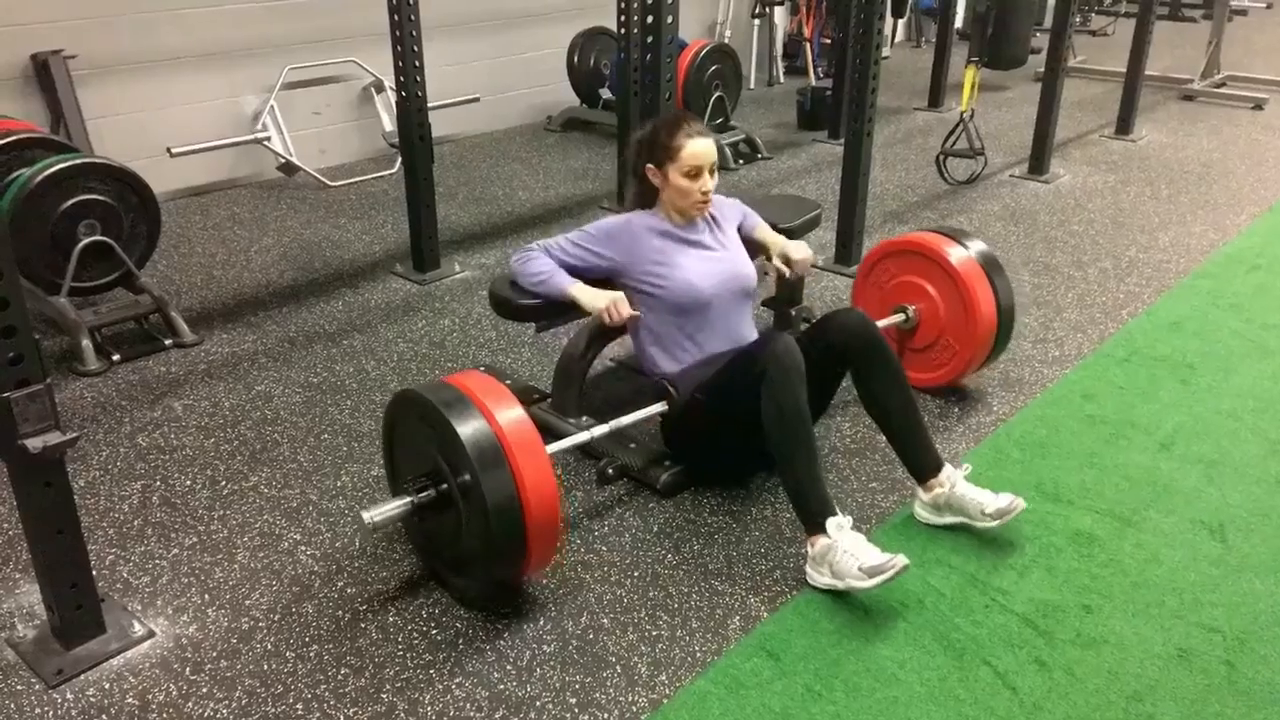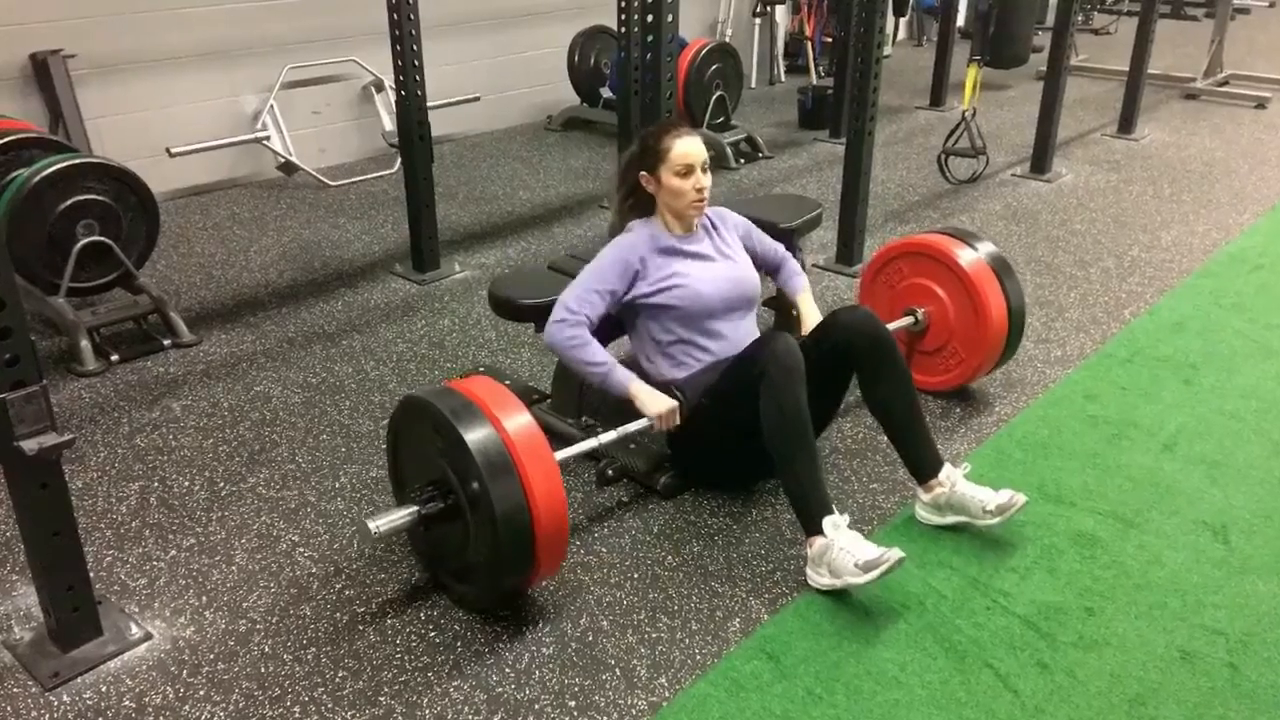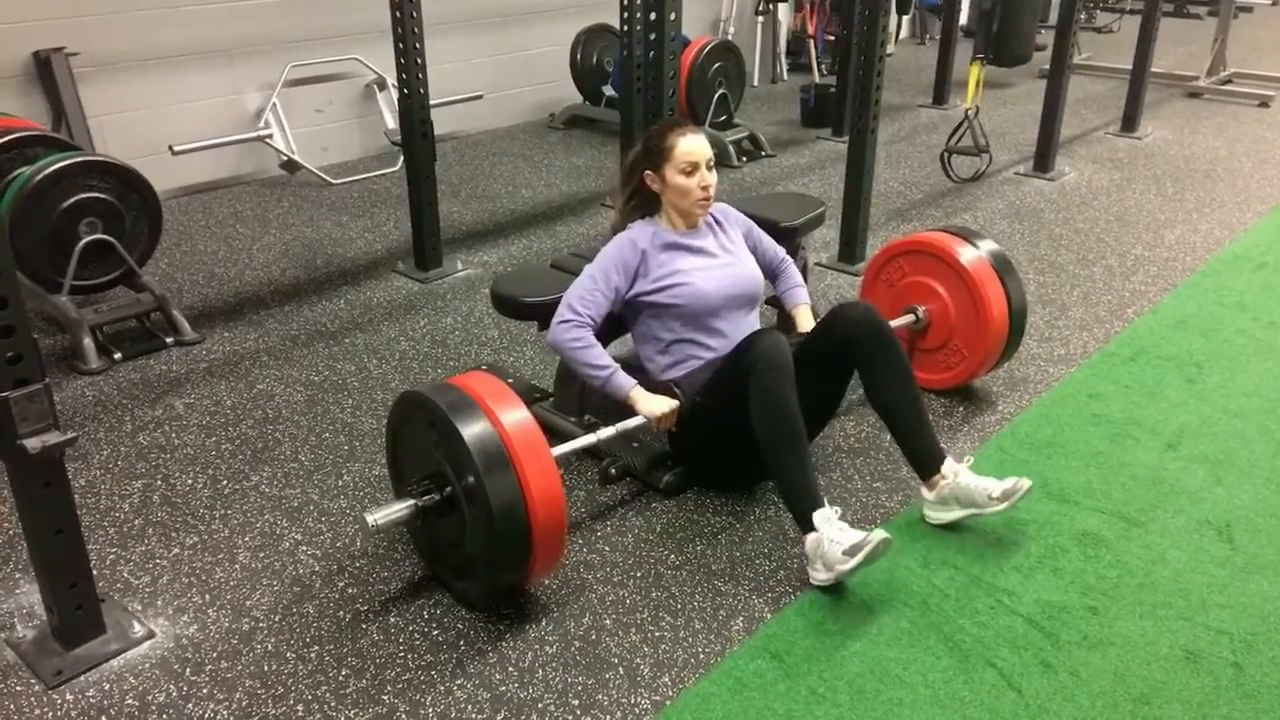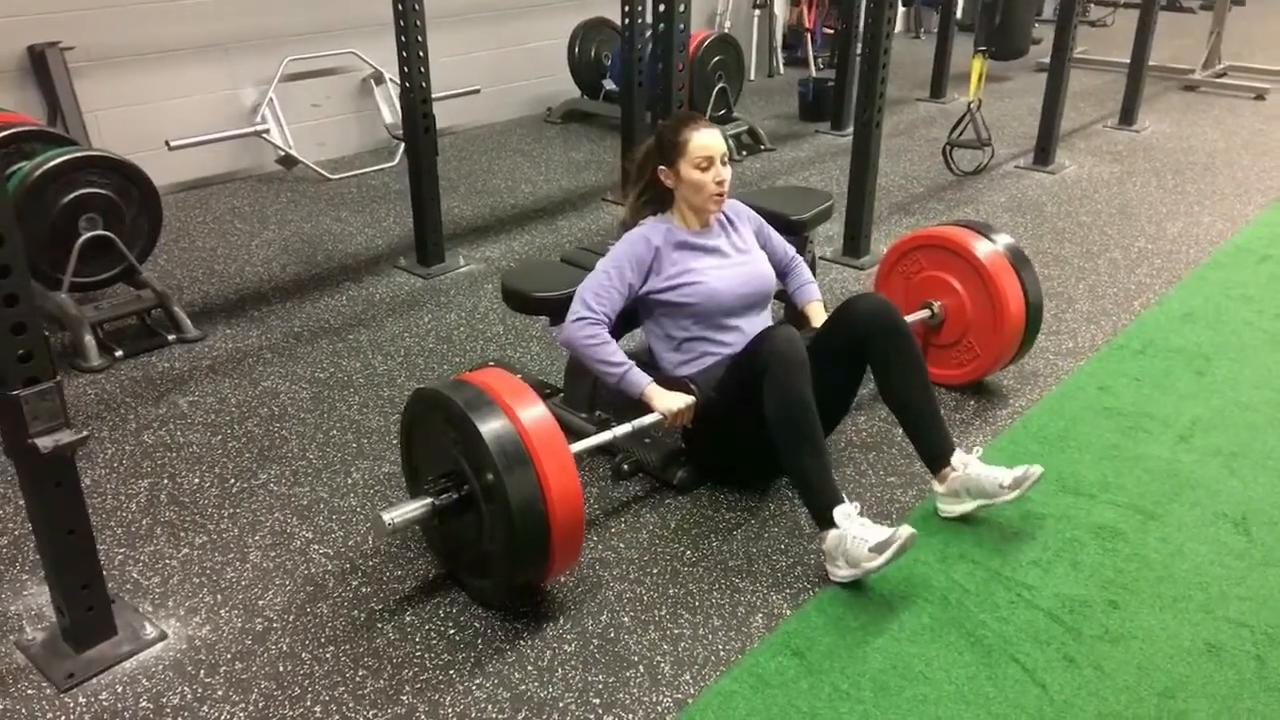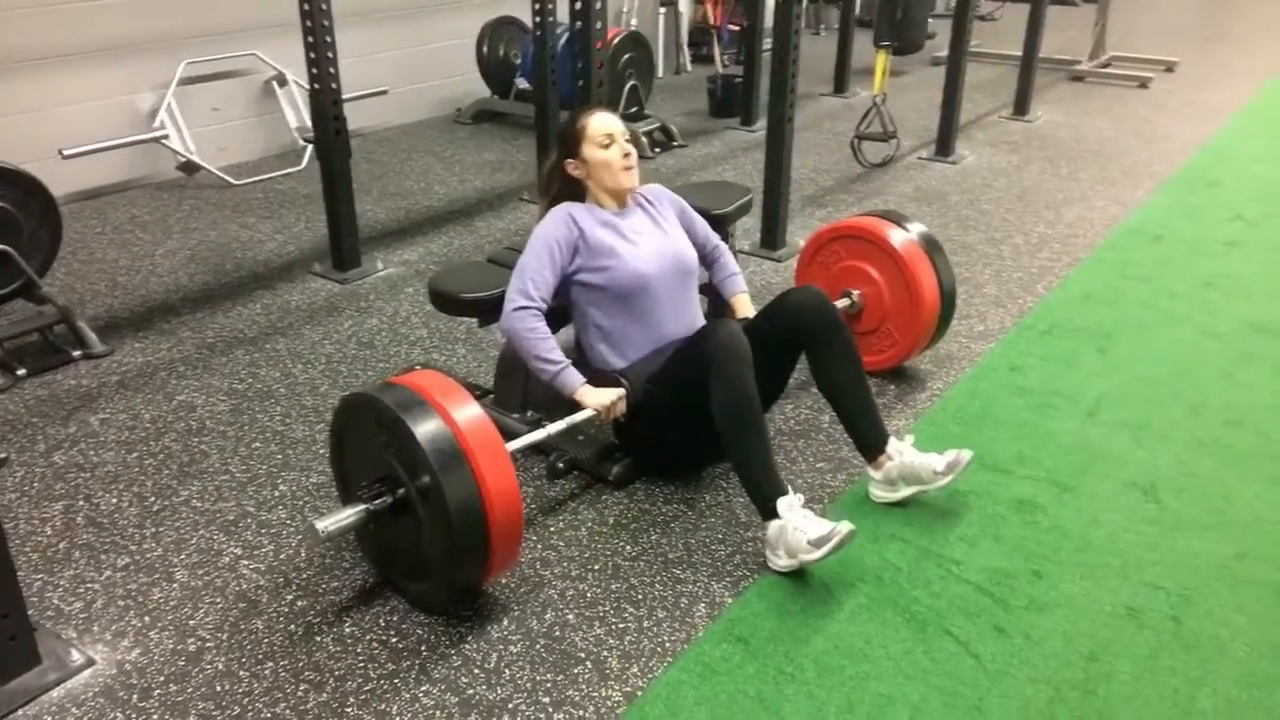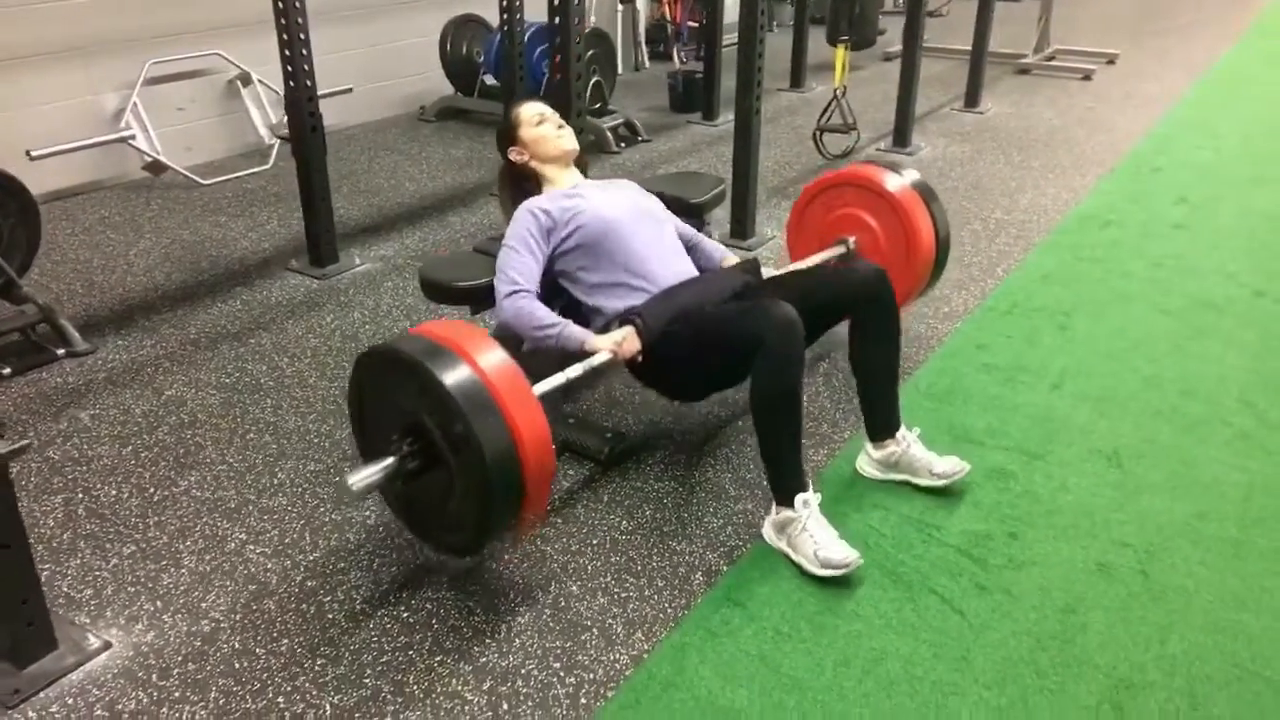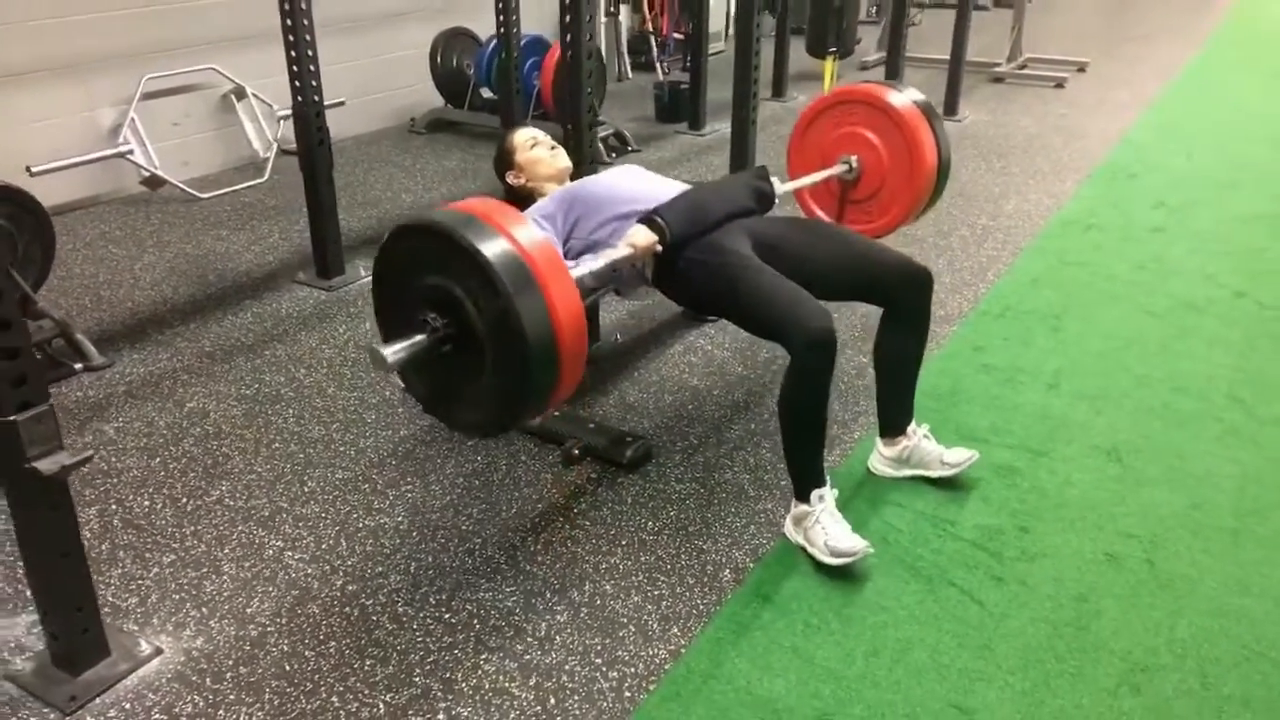
dt=0.7s
person 1, frame 1
left shoulder: (717, 211)
right shoulder: (626, 234)
right elbow: (526, 261)
left wrist: (775, 241)
right wrist: (584, 291)
left hip: (762, 400)
right hip: (696, 416)
left knee: (849, 326)
right knee: (776, 348)
left ankle: (937, 486)
right ankle: (825, 543)
person 1, frame 2
left shoulder: (723, 223)
right shoulder: (632, 249)
left elbow: (782, 261)
right elbow: (563, 329)
left wrist: (808, 308)
right wrist: (638, 389)
left hip: (771, 401)
right hip: (703, 424)
left knee: (856, 324)
right knee: (776, 348)
left ankle: (937, 487)
right ankle: (825, 544)
person 1, frame 3
left shoulder: (725, 219)
right shoulder: (634, 247)
left elbow: (781, 265)
right elbow: (567, 328)
left wrist: (808, 327)
right wrist: (637, 395)
left hip: (767, 397)
right hip: (705, 421)
left knee: (855, 320)
right knee: (766, 345)
left ankle: (941, 480)
right ankle: (819, 535)
person 1, frame 4
left shoulder: (736, 216)
right shoulder: (647, 243)
left elbow: (790, 263)
right elbow: (580, 326)
left wrist: (822, 324)
right wrist: (653, 392)
left hip: (784, 396)
right hip: (718, 418)
left knee: (871, 311)
right knee: (779, 341)
left ankle: (952, 473)
right ankle: (838, 533)
person 1, frame 5
left shoulder: (657, 200)
right shoulder: (567, 224)
left elbow: (716, 253)
right elbow: (519, 315)
left wrist: (749, 319)
right wrist: (582, 390)
left hip: (713, 383)
right hip: (646, 406)
left knee: (806, 304)
right knee: (721, 338)
left ankle: (887, 463)
right ankle: (782, 524)
person 1, frame 6
left shoulder: (620, 188)
right shoulder: (536, 214)
left elbow: (686, 235)
right elbow: (513, 302)
left wrist: (734, 264)
right wrist: (593, 339)
left hip: (711, 302)
right hip: (657, 340)
left knee: (867, 280)
right knee: (779, 323)
left ankle: (887, 447)
right ankle: (790, 513)
person 1, frame 7
left shoulder: (618, 174)
right shoulder: (541, 217)
left wrist: (757, 185)
right wrist: (620, 250)
left hip: (745, 224)
right hip: (692, 253)
left knee: (909, 279)
right knee: (813, 332)
left ankle: (898, 443)
right ankle: (809, 507)
